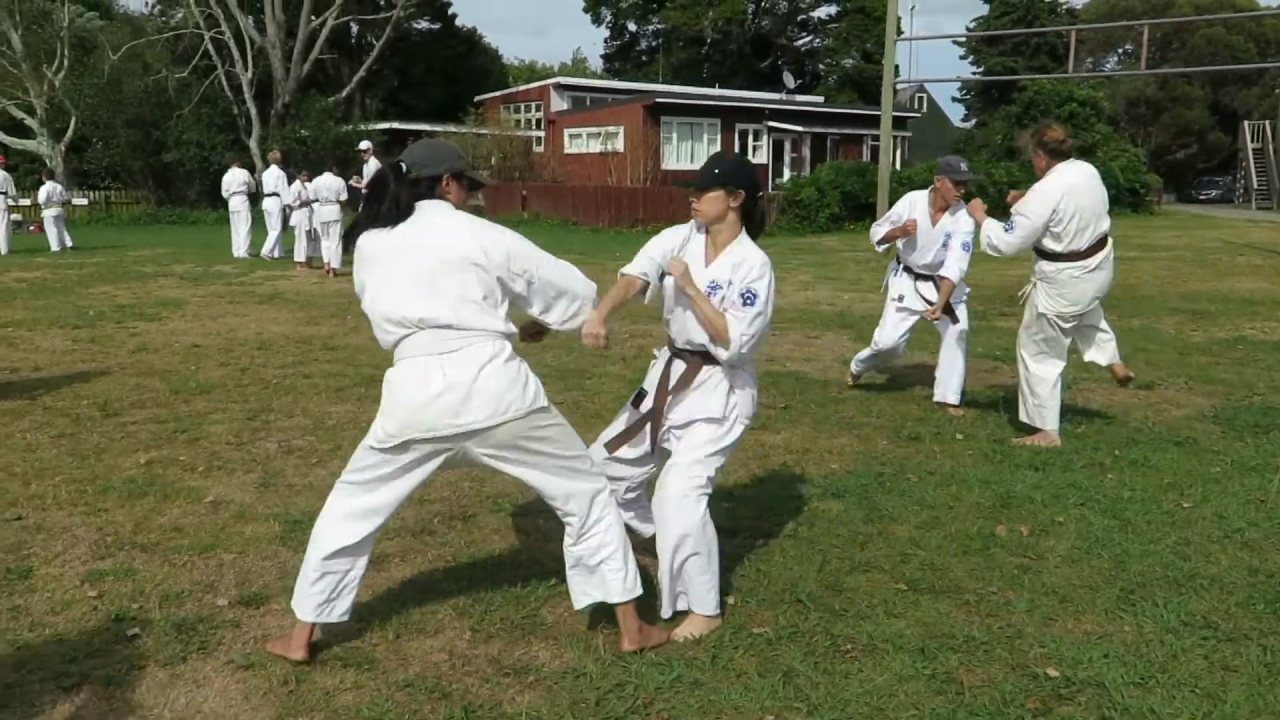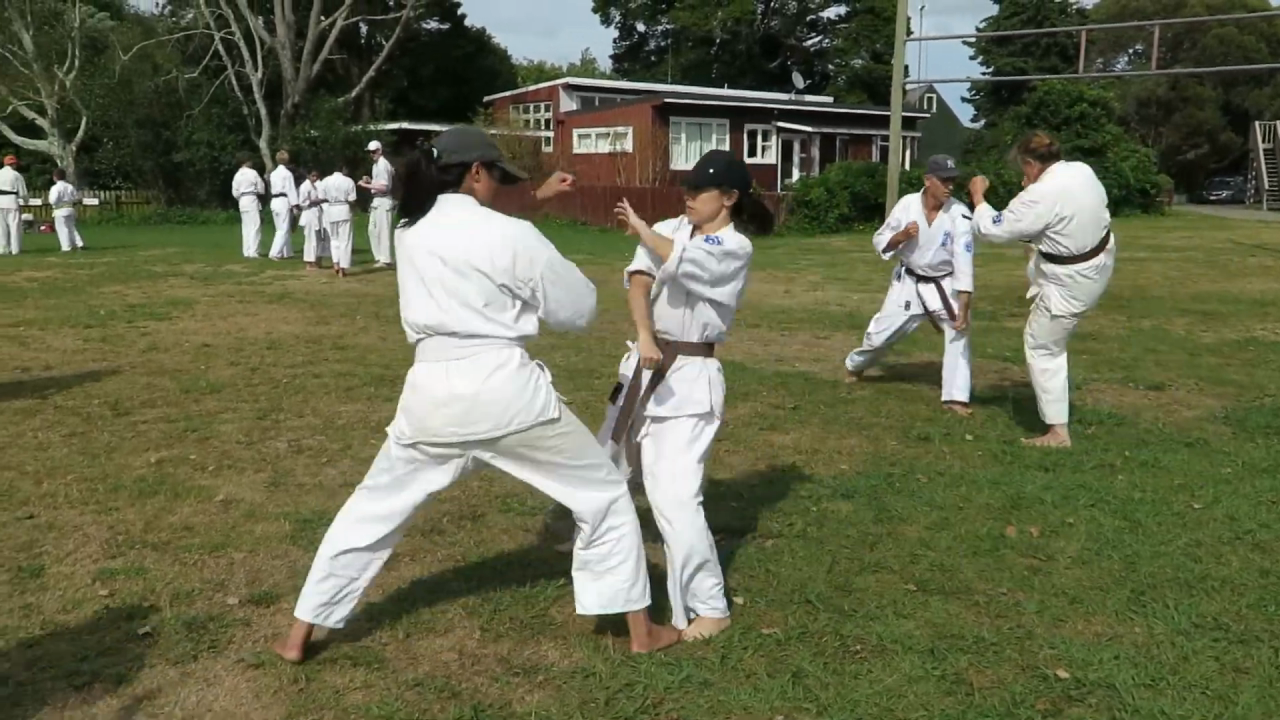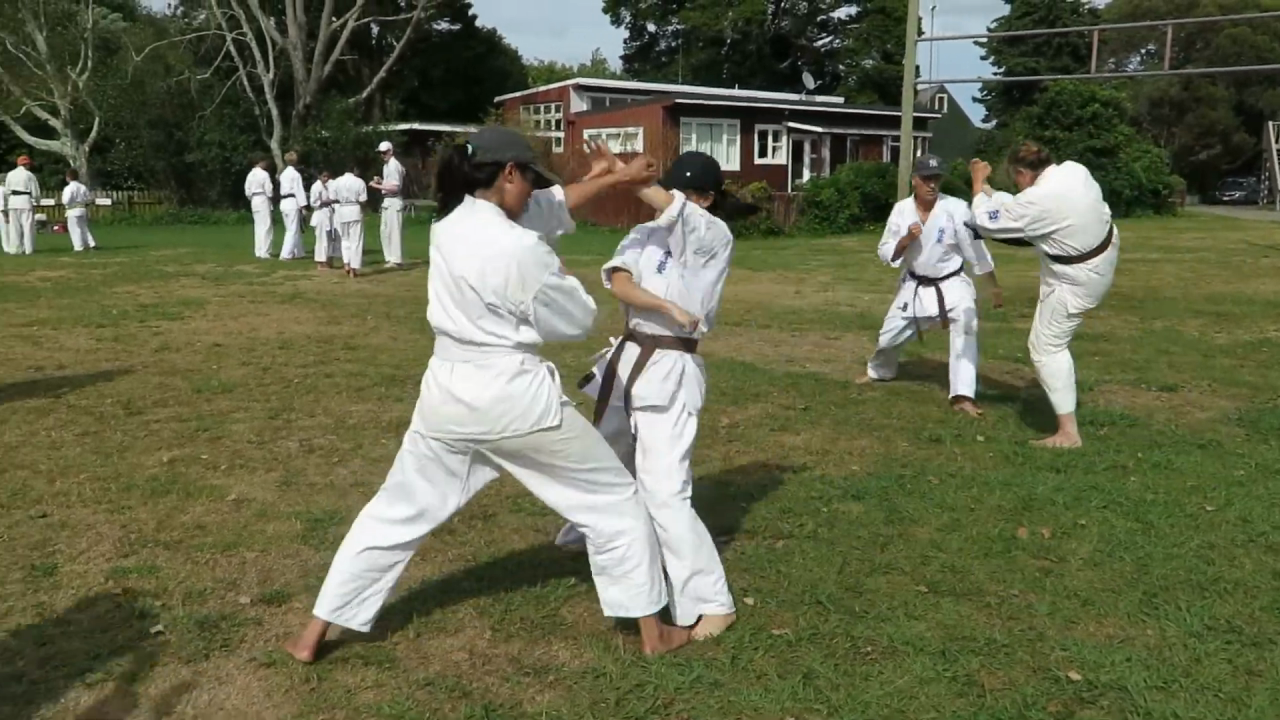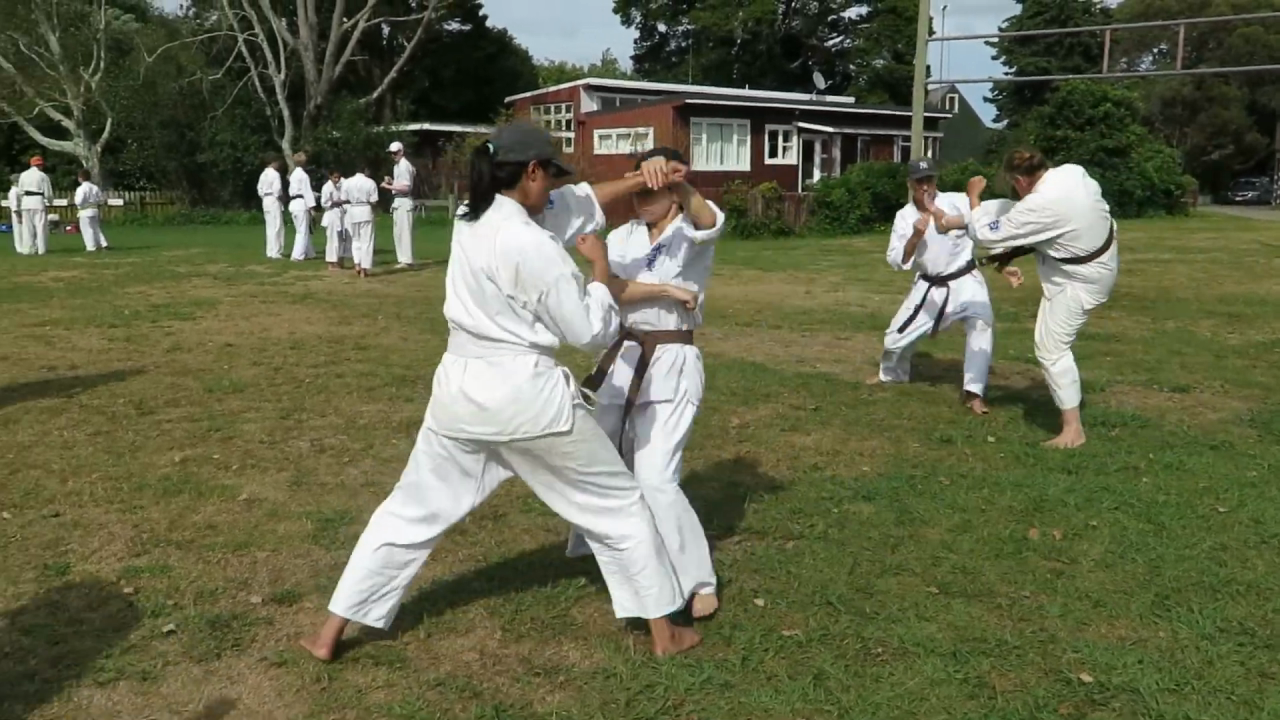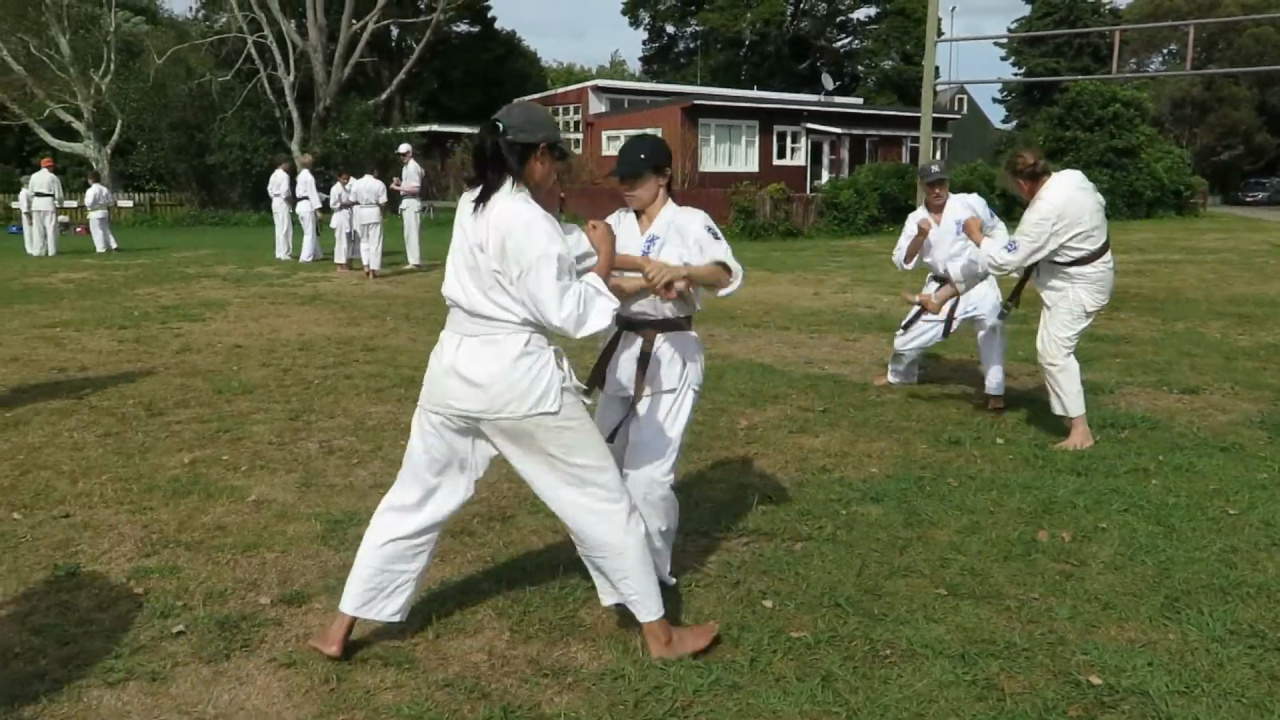
dt=0.1s
person 1, frame 1
left shoulder: (370, 241)
right shoulder: (487, 235)
right elbow: (575, 292)
right wrist: (536, 324)
left hip: (416, 393)
right hip: (494, 384)
left knee: (351, 503)
right knee: (585, 490)
left ankle: (301, 635)
right ankle: (631, 625)
person 1, frame 2
left shoulder: (415, 229)
right shoulder: (510, 236)
right elbow: (577, 307)
left wrist: (541, 194)
right wrist: (543, 267)
left hip: (432, 396)
right hip: (509, 393)
left knee: (372, 510)
right knee: (604, 495)
left ankle: (298, 636)
right ankle: (641, 629)
person 1, frame 3
left shoulder: (451, 219)
right shoulder: (518, 248)
left elbow: (542, 210)
right elbow: (575, 321)
left wrist: (616, 179)
right wrist: (561, 274)
left hip: (448, 393)
right hip: (515, 396)
left knee: (396, 512)
right knee: (612, 500)
left ankle: (311, 637)
right ankle: (652, 631)
person 1, frame 4
left shoulder: (478, 217)
right shoulder: (531, 245)
right elbow: (589, 330)
right wrist: (600, 272)
left hip: (461, 390)
right hip: (525, 396)
left knee: (412, 511)
right knee: (617, 503)
left ankle: (329, 634)
right ankle: (666, 632)
person 1, frame 5
left shoulder: (476, 201)
right shoulder: (527, 224)
right elbow: (576, 317)
right wrist: (605, 263)
left hip: (454, 369)
right hip: (518, 378)
left knee: (413, 501)
right knee: (601, 502)
left ankle: (339, 632)
right ankle: (660, 635)
person 2, frame 1
left shoulder: (753, 266)
right shoulder: (681, 238)
left elbow: (732, 342)
right elbow: (636, 277)
left wrist: (691, 290)
right wrist: (599, 313)
left hip: (721, 390)
right hip: (671, 374)
left knee: (680, 496)
right knee: (610, 460)
left ankle: (703, 608)
right ankle: (652, 530)
person 2, frame 2
left shoulder: (734, 248)
right shoulder: (675, 231)
left elbow: (671, 262)
right elbow: (638, 279)
left wrist: (637, 225)
right wrist: (642, 332)
left hip: (691, 382)
right hip: (647, 371)
left knee: (675, 498)
left ankle: (707, 607)
person 2, frame 3
left shoulder: (713, 236)
right shoulder: (651, 233)
left elbow: (669, 203)
right elbow: (618, 281)
right wrist: (667, 307)
left hip: (669, 378)
right hip: (627, 364)
left knee: (664, 494)
left ankle: (713, 604)
right ankle: (587, 536)
person 2, frame 4
left shoulder: (689, 235)
right shoulder: (626, 236)
left elbow: (708, 221)
right elbow: (615, 285)
left wrist: (683, 184)
right wrist: (666, 289)
left hip: (671, 370)
right hip: (624, 362)
left knee: (654, 481)
left ankle: (698, 581)
person 2, frame 5
left shoulder: (690, 222)
right shoulder: (617, 223)
left elbow: (724, 275)
left wrist: (685, 273)
right wrist: (652, 273)
left hip: (672, 355)
right hip: (626, 350)
left knee: (647, 472)
right knee: (609, 457)
left ankle: (649, 575)
person 3, frame 1
left shoulder: (1046, 191)
right shoulder: (1087, 172)
left elbow: (1006, 242)
left wrist: (979, 216)
right wrist: (1028, 199)
left hip: (1062, 283)
right hip: (1097, 268)
left knee: (1040, 355)
right knee: (1088, 319)
left ankle: (1047, 432)
right ankle: (1115, 365)
person 3, frame 2
left shoulder: (1041, 196)
right shoulder: (1082, 170)
left elbow: (993, 231)
left wrist: (977, 197)
left hip: (1069, 281)
right hip: (1098, 263)
left knee: (1044, 351)
left ankle: (1059, 432)
person 3, frame 3
left shoulder: (1036, 200)
right shoulder: (1075, 169)
left elbow: (988, 222)
left wrist: (978, 182)
left hip: (1077, 278)
right hip: (1101, 255)
left knee: (1048, 345)
left ankle: (1068, 431)
person 3, frame 4
left shoulder: (1036, 205)
right shoulder: (1073, 171)
left elbow: (987, 234)
left wrist: (974, 197)
left hip: (1081, 279)
left knee: (1052, 346)
left ankle: (1073, 429)
person 3, frame 5
left shoulder: (1045, 212)
right shoulder: (1072, 177)
left elbow: (1007, 259)
right elbow: (1096, 202)
left wrist: (977, 238)
left hip: (1079, 281)
right hip: (1067, 263)
left knee: (1054, 351)
left ankle: (1080, 431)
person 4, frame 1
left shoulder: (964, 218)
right shoulder: (911, 201)
left elbow: (956, 264)
right elbow: (877, 232)
left wrist: (941, 304)
right wrist: (898, 232)
left hip: (942, 283)
right hip: (906, 278)
left knee: (956, 332)
right knee: (889, 338)
left ankle: (948, 398)
right ankle: (859, 367)
person 4, frame 2
left shoulder: (960, 215)
right shoulder: (907, 204)
left elbow: (965, 265)
right elbow: (881, 244)
left wrist: (964, 310)
right wrist: (902, 236)
left hip: (945, 285)
right hip: (908, 281)
left knee: (958, 333)
right knee: (881, 333)
left ankle: (955, 397)
right ankle: (856, 364)
person 4, frame 3
left shoulder: (955, 208)
right shoulder: (901, 210)
left elbow: (976, 248)
right elbow: (886, 255)
left wrist: (994, 286)
right wrist: (907, 238)
left hip: (952, 284)
right hip: (916, 285)
left knee: (965, 329)
right knee: (890, 334)
left ankle: (962, 395)
right ankle: (878, 371)
person 4, frame 4
left shoulder: (957, 202)
right shoulder: (904, 216)
right elbow: (896, 261)
right wrist: (915, 236)
left hip: (964, 282)
right hip: (928, 287)
left knee: (981, 327)
right knee: (898, 335)
left ankle: (973, 392)
right ankle: (890, 374)
person 4, frame 5
left shoulder: (970, 202)
right shoulder: (916, 219)
left elbow: (997, 230)
right elbow: (904, 262)
right wrist: (918, 237)
left hip: (976, 285)
right hip: (940, 288)
left knee: (991, 329)
right knee: (909, 336)
left ankle: (995, 391)
right ankle: (898, 375)
